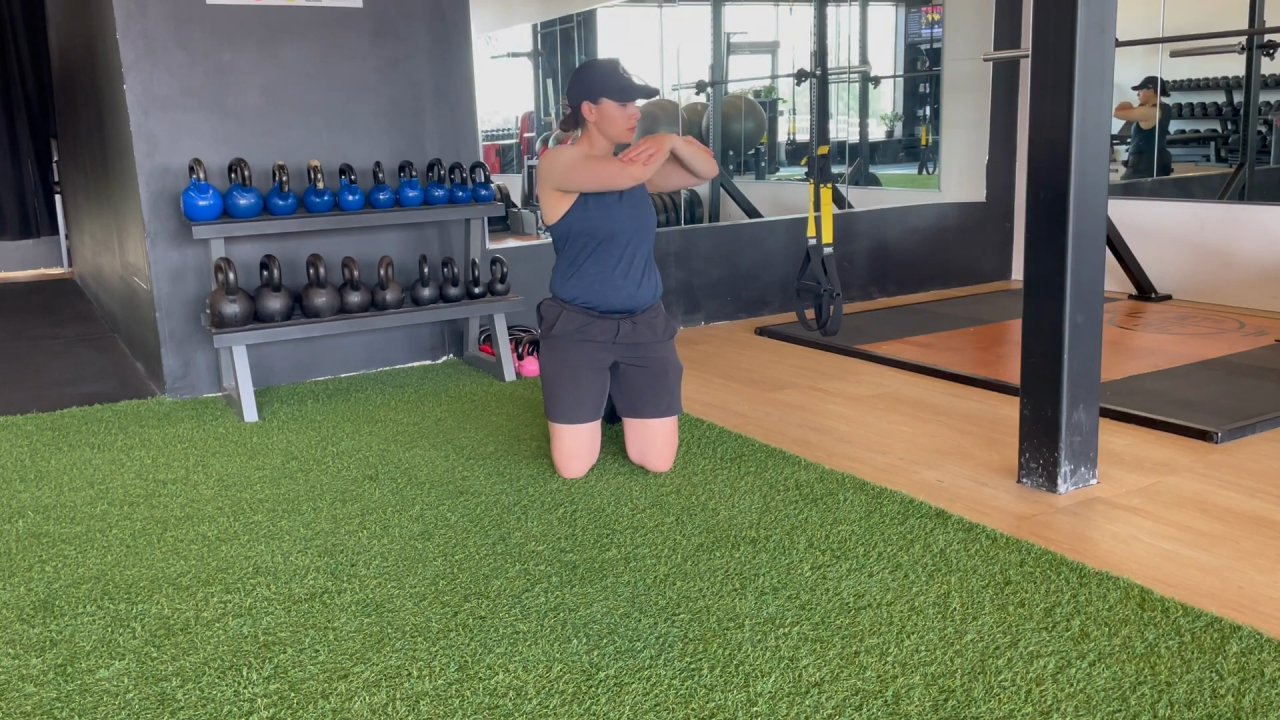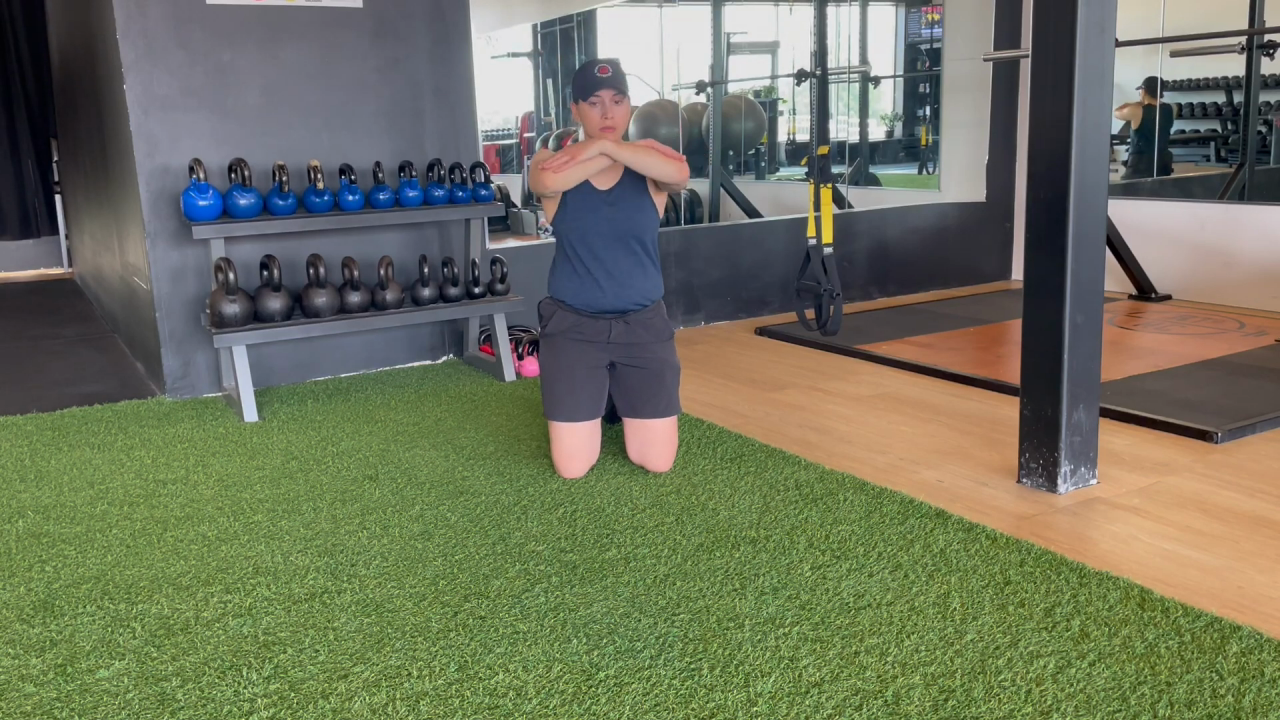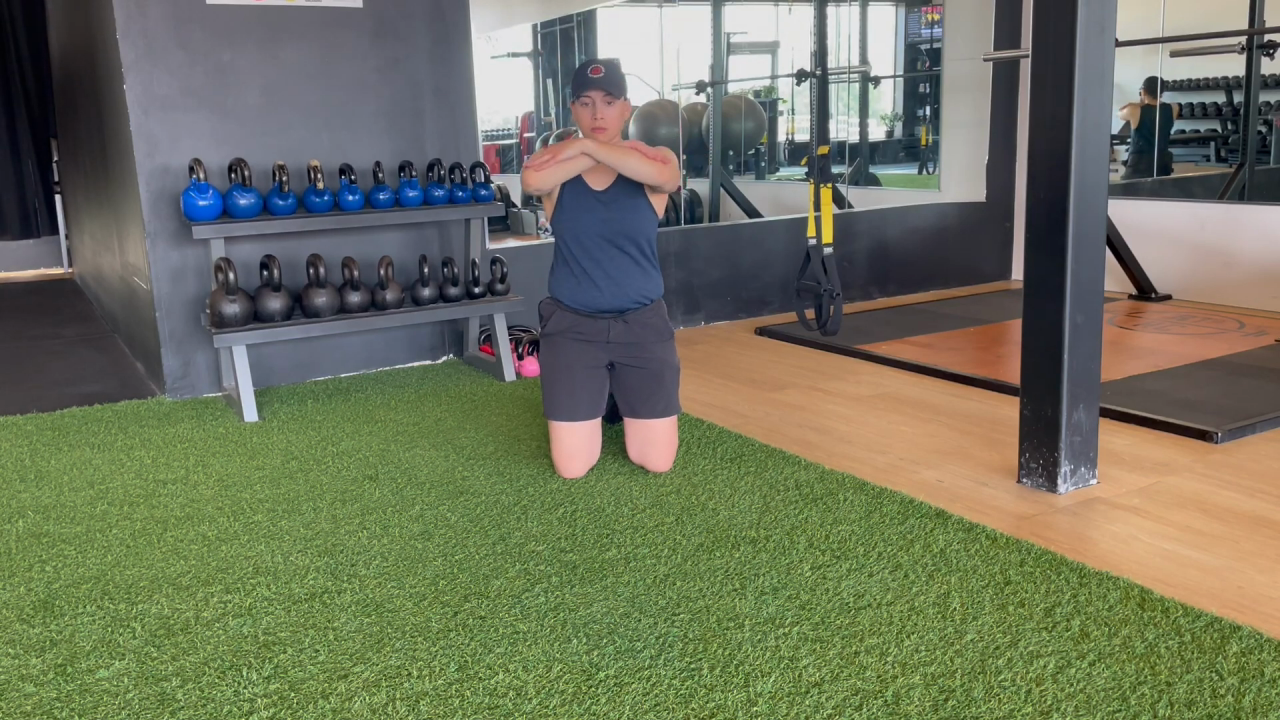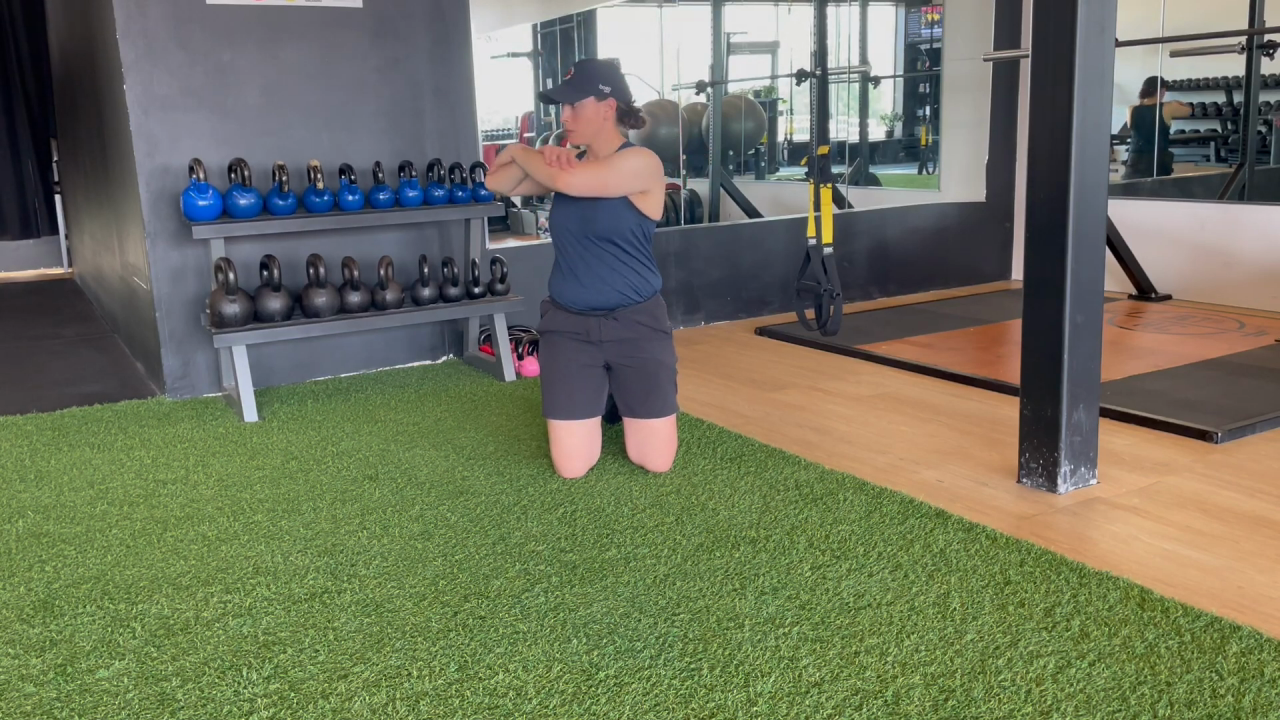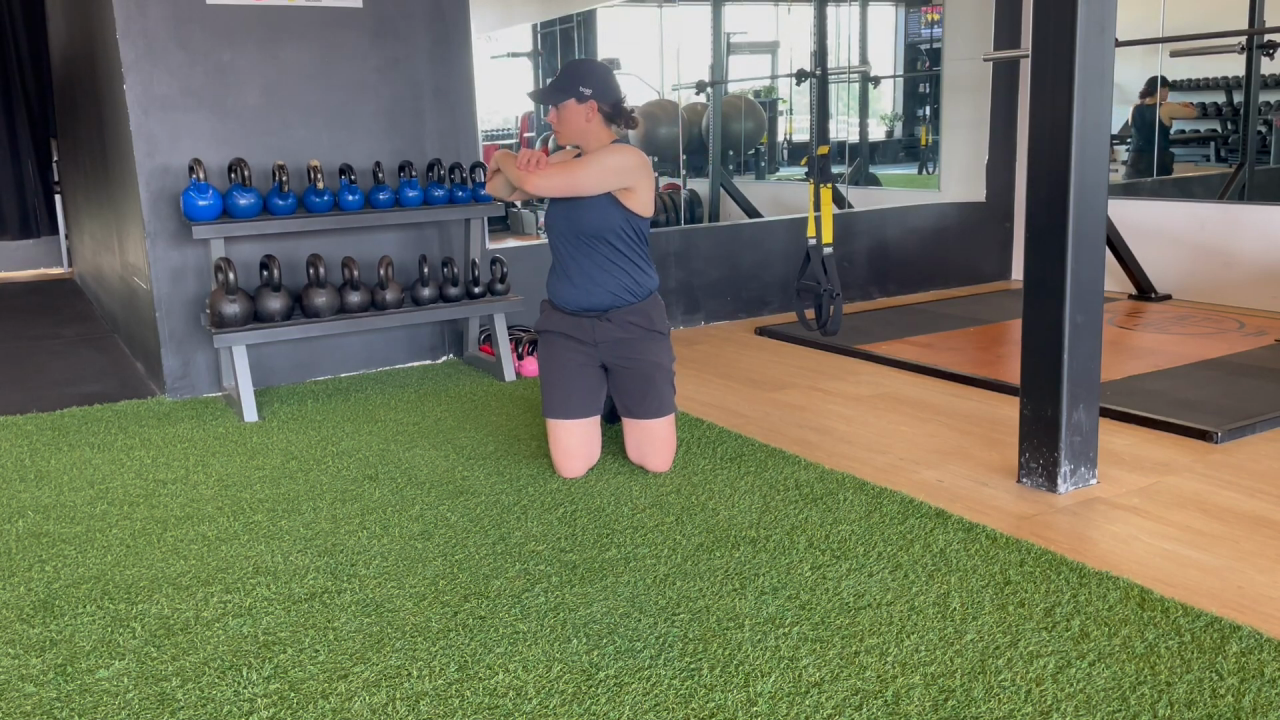
dt=0.5s
person 1, frame 1
left shoulder: (633, 161)
right shoulder: (558, 163)
left elbow: (706, 170)
right elbow: (630, 173)
left wrist: (675, 141)
right wrist: (661, 145)
left hip: (645, 326)
right hip: (577, 329)
left knee: (657, 463)
right knee: (572, 468)
left ankle: (620, 398)
right ankle: (596, 401)
person 1, frame 2
left shoulder: (650, 167)
right shoulder: (552, 161)
left elbow: (679, 172)
right elbow: (550, 180)
left wrist: (604, 146)
right wrist: (630, 150)
left hip: (643, 326)
right hip: (573, 327)
left knee: (657, 464)
right knee: (572, 468)
left ankle: (620, 398)
right ankle: (595, 402)
person 1, frame 3
left shoulder: (650, 158)
right shoulder: (555, 161)
left elbow: (664, 175)
right elbow: (532, 180)
left wrist: (589, 146)
right wrist: (605, 153)
left hip: (643, 325)
right hip: (572, 327)
left knee: (657, 463)
right knee: (572, 469)
left ankle: (620, 397)
right ankle: (601, 397)
person 1, frame 4
left shoulder: (641, 164)
right shoulder: (569, 161)
left elbow: (563, 180)
right elbow: (498, 182)
left wrist: (521, 151)
right wrist: (535, 157)
left hip: (637, 325)
right hip: (569, 326)
left knee: (656, 462)
right knee: (571, 468)
left ankle: (622, 397)
right ankle: (599, 397)
person 1, frame 5
left shoulder: (627, 161)
right shoulder: (566, 162)
left elbow: (536, 182)
right elbow: (501, 189)
left wrist: (504, 157)
right wrist: (518, 162)
left hip: (633, 324)
right hip: (566, 326)
left knee: (656, 463)
right knee: (572, 468)
left ankle: (619, 396)
right ankle: (599, 397)
